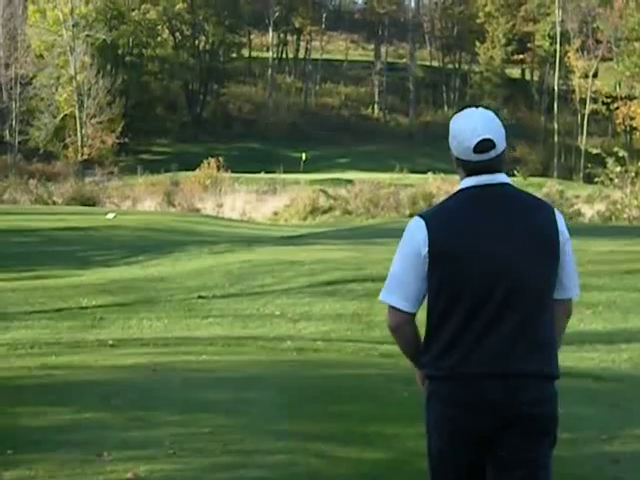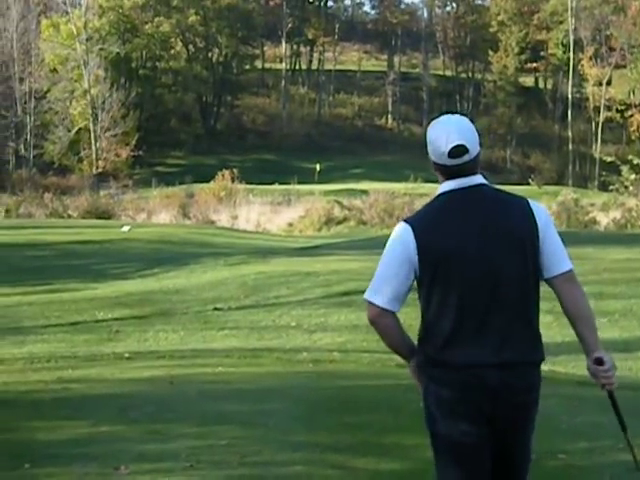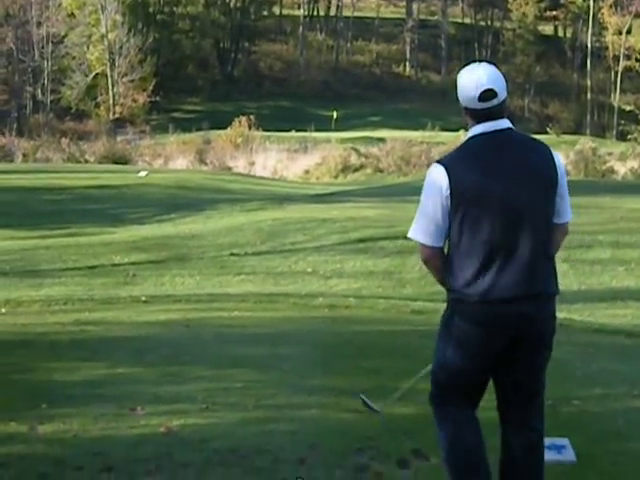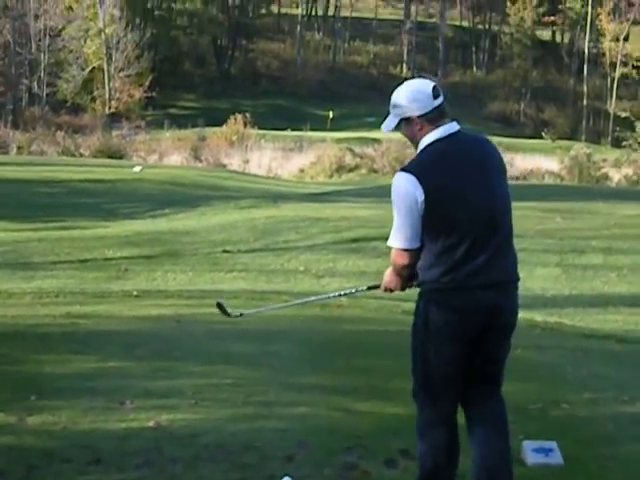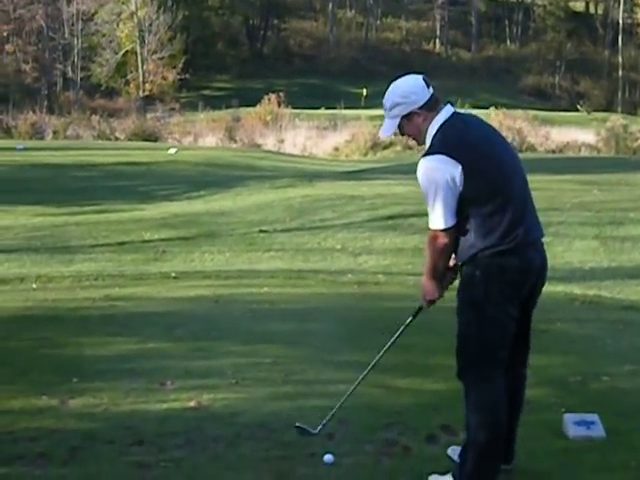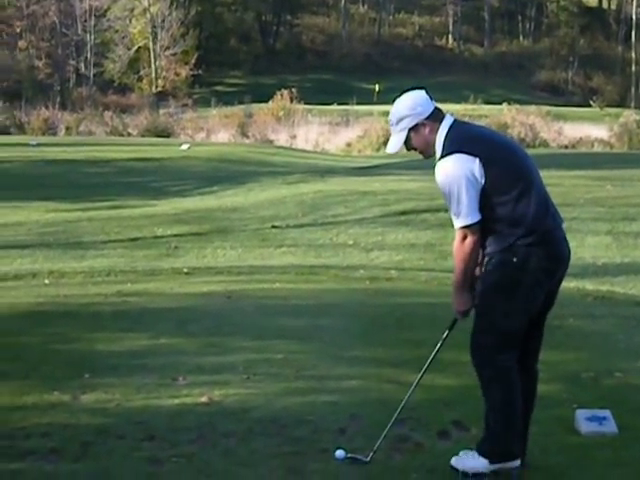
dt=0.5s
person 1, frame 1
left shoulder: (428, 226)
right shoulder: (547, 218)
left elbow: (398, 319)
right elbow: (562, 308)
left wrist: (424, 365)
left hip: (455, 391)
right hip: (531, 392)
person 1, frame 2
left shoulder: (415, 230)
right shoulder: (527, 212)
left elbow: (379, 313)
right elbow: (568, 284)
left wrist: (412, 358)
right wrist: (593, 351)
left hip: (453, 381)
right hip: (519, 375)
person 1, frame 3
left shoulder: (446, 170)
right shoulder: (546, 157)
left elbow: (429, 253)
right elbow: (559, 229)
left hip: (475, 311)
right hip: (536, 308)
left knee: (453, 404)
right knee: (524, 417)
person 1, frame 4
left shoulder: (412, 176)
right shoulder: (487, 150)
left elbow: (404, 254)
left wrist: (395, 275)
left hip: (448, 302)
right hip: (501, 295)
left knee: (436, 401)
right knee: (484, 395)
person 1, frame 5
left shoulder: (437, 160)
right shoulder: (475, 126)
left elbow: (440, 235)
left wrist: (431, 278)
right wrist: (460, 255)
left hip: (494, 268)
right hip: (529, 257)
left knee: (481, 371)
right knee: (510, 362)
person 1, frame 6
left shoulder: (452, 162)
right shoulder: (473, 136)
left elbow: (468, 235)
left wrist: (461, 289)
right wrist: (479, 269)
left hip: (524, 256)
right hip: (546, 248)
left knee: (492, 351)
right knee: (520, 353)
left ankle: (500, 449)
right ankle: (508, 445)
